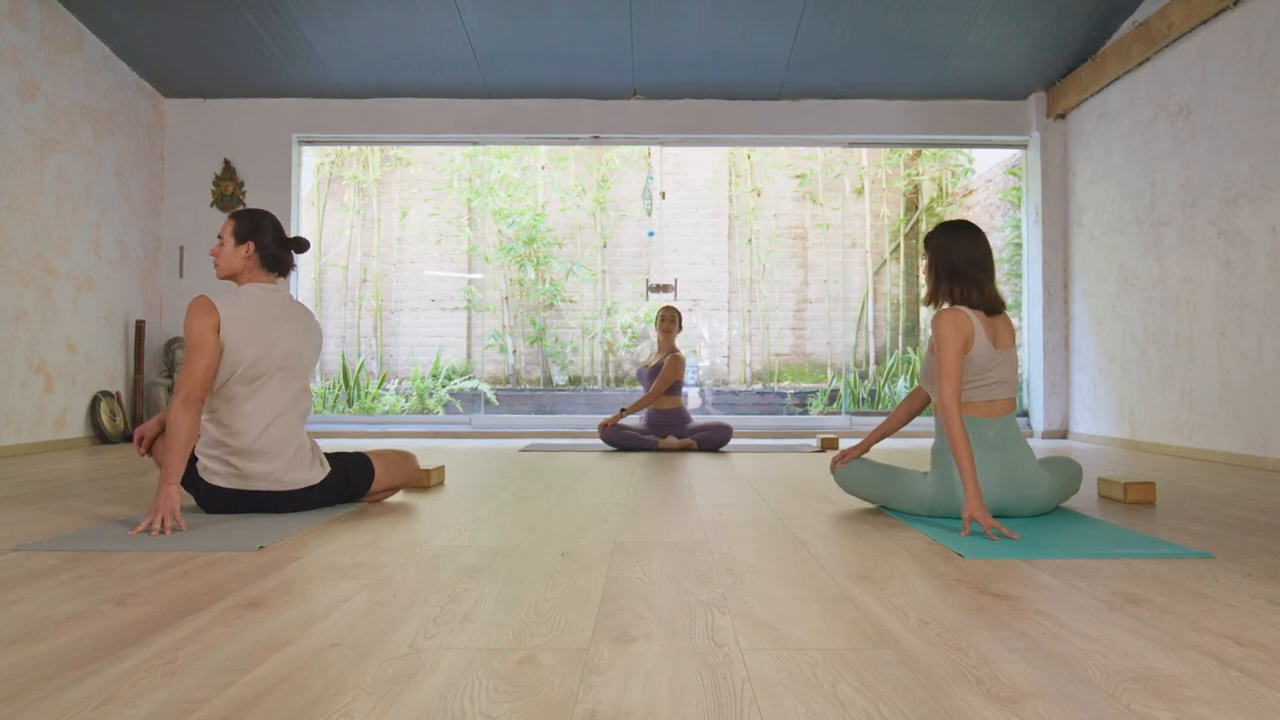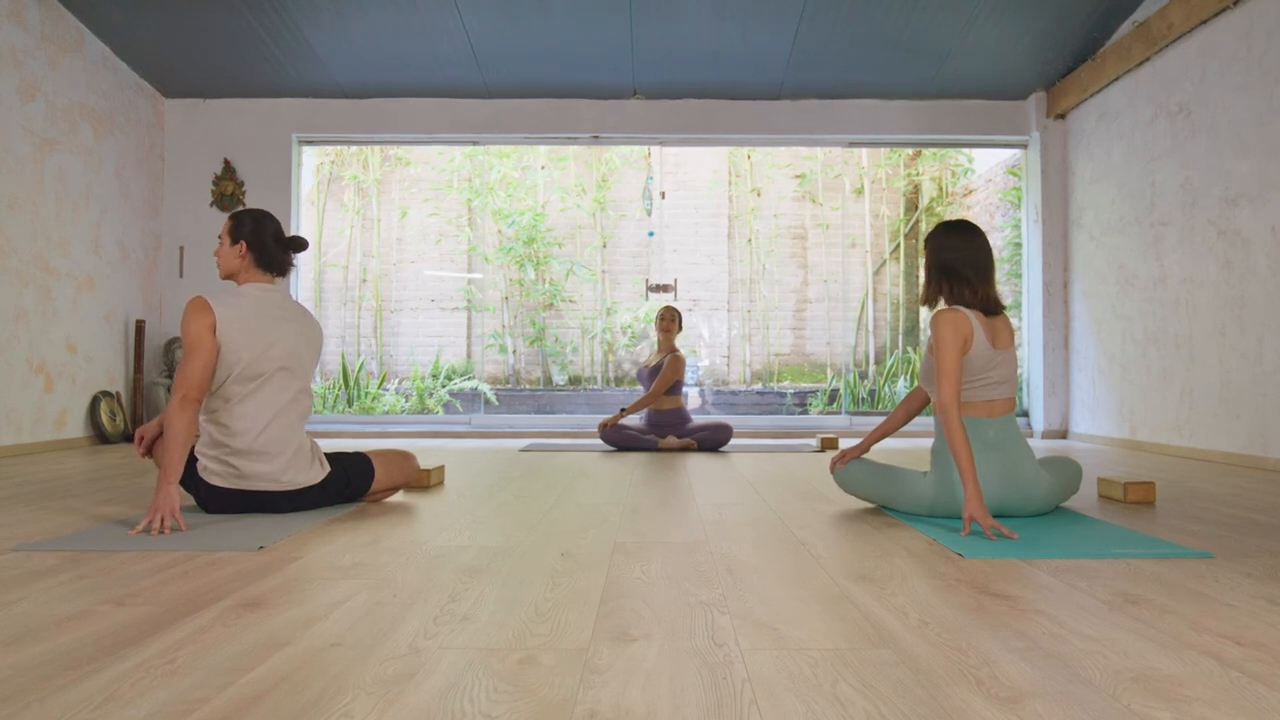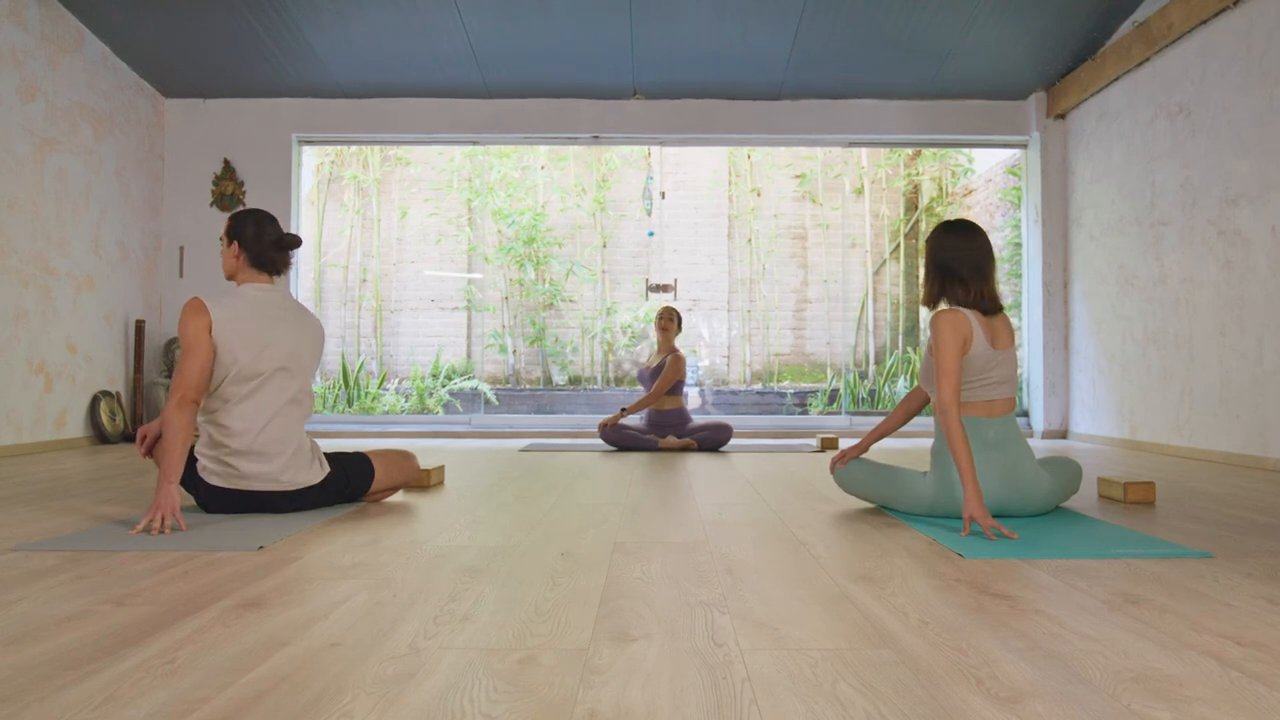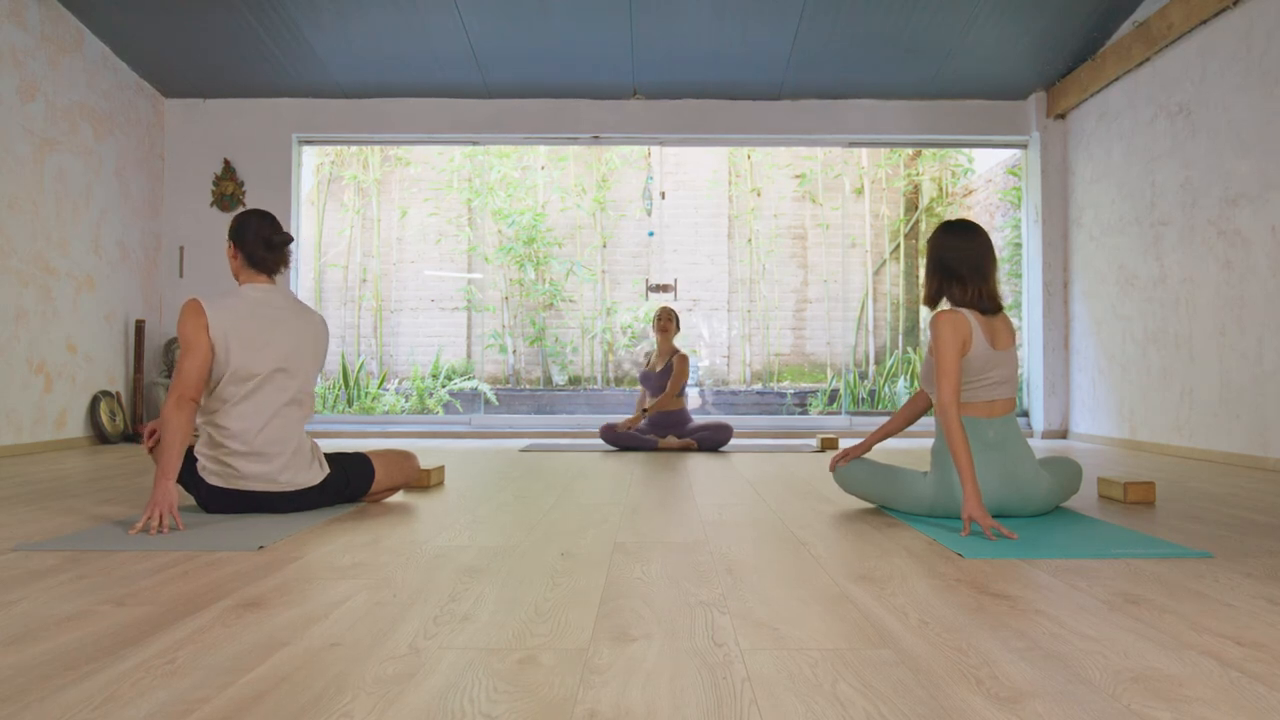
dt=0.5s
person 1, frame 1
left shoulder: (209, 309)
right shoulder: (308, 321)
left elbow: (190, 400)
left wrist: (168, 488)
right wrist: (162, 419)
left hip: (221, 489)
right hip: (297, 487)
left knee: (159, 437)
right knee: (408, 464)
person 1, frame 2
left shoulder: (206, 310)
right shoulder: (308, 323)
left elbow: (187, 400)
left wrist: (167, 487)
right wrist: (164, 420)
left hip: (221, 490)
right hip: (297, 489)
left knee: (158, 440)
right knee: (409, 464)
person 1, frame 3
left shoulder: (203, 312)
right shoulder: (310, 323)
left elbow: (185, 401)
left wrist: (167, 487)
right wrist: (167, 421)
left hip: (221, 489)
right hip: (296, 488)
left knee: (160, 441)
right knee: (409, 464)
person 1, frame 4
left shoulder: (201, 313)
right shoulder: (315, 323)
left elbow: (183, 400)
left wrist: (164, 485)
right wrist: (174, 423)
left hip: (220, 490)
right hip: (296, 489)
left knee: (160, 441)
right knee: (408, 464)
person 2, frame 1
left shoulder: (949, 320)
right shoulder: (1003, 321)
left elbow: (949, 409)
right elbow: (928, 391)
left wrist: (971, 494)
right wrist: (867, 442)
left hip: (962, 477)
right hip: (1021, 484)
left knee: (845, 471)
right knee: (1069, 468)
person 2, frame 2
left shoulder: (948, 320)
right shoulder: (1002, 322)
left elbow: (948, 409)
right elbow: (927, 391)
left wrist: (971, 494)
right wrist: (867, 442)
left hip: (962, 479)
right hip: (1021, 484)
left knee: (845, 471)
right knee: (1069, 468)
person 2, frame 3
left shoulder: (948, 321)
right shoulder: (1002, 322)
left elbow: (948, 410)
right elbow: (928, 391)
left wrist: (971, 494)
right wrist: (866, 442)
left hip: (961, 480)
right hip: (1021, 486)
left knee: (846, 471)
right knee: (1069, 469)
person 2, frame 4
left shoulder: (948, 322)
right shoulder: (1003, 322)
left elbow: (949, 412)
left wrist: (970, 496)
right wrist: (870, 441)
left hip: (961, 479)
right hip: (1021, 484)
left knee: (845, 470)
right knee: (1069, 469)
person 3, frame 1
left shoulder: (675, 358)
right shoulder: (654, 355)
left elbow: (654, 395)
left wrist: (620, 414)
left hip: (678, 424)
right hip: (651, 424)
right knee: (607, 432)
right ankle: (666, 443)
person 3, frame 2
left shoulder: (675, 358)
right shoulder: (653, 355)
left elbow: (654, 394)
left wrist: (620, 414)
left hip: (678, 424)
right hip: (651, 425)
right knee: (607, 432)
right ankle: (666, 444)
person 3, frame 3
left shoulder: (676, 358)
right shoulder: (654, 355)
left elbow: (655, 395)
left wrist: (620, 414)
left hip: (679, 424)
right hip: (651, 424)
right knee: (607, 431)
right ankle: (666, 443)
person 3, frame 4
left shoulder: (680, 358)
right shoulder: (649, 357)
left elbow: (670, 394)
left wrist: (639, 416)
right wrist: (638, 414)
left hip: (680, 425)
right hip: (651, 425)
left knee: (725, 430)
right knee: (606, 431)
right ankle: (664, 443)
